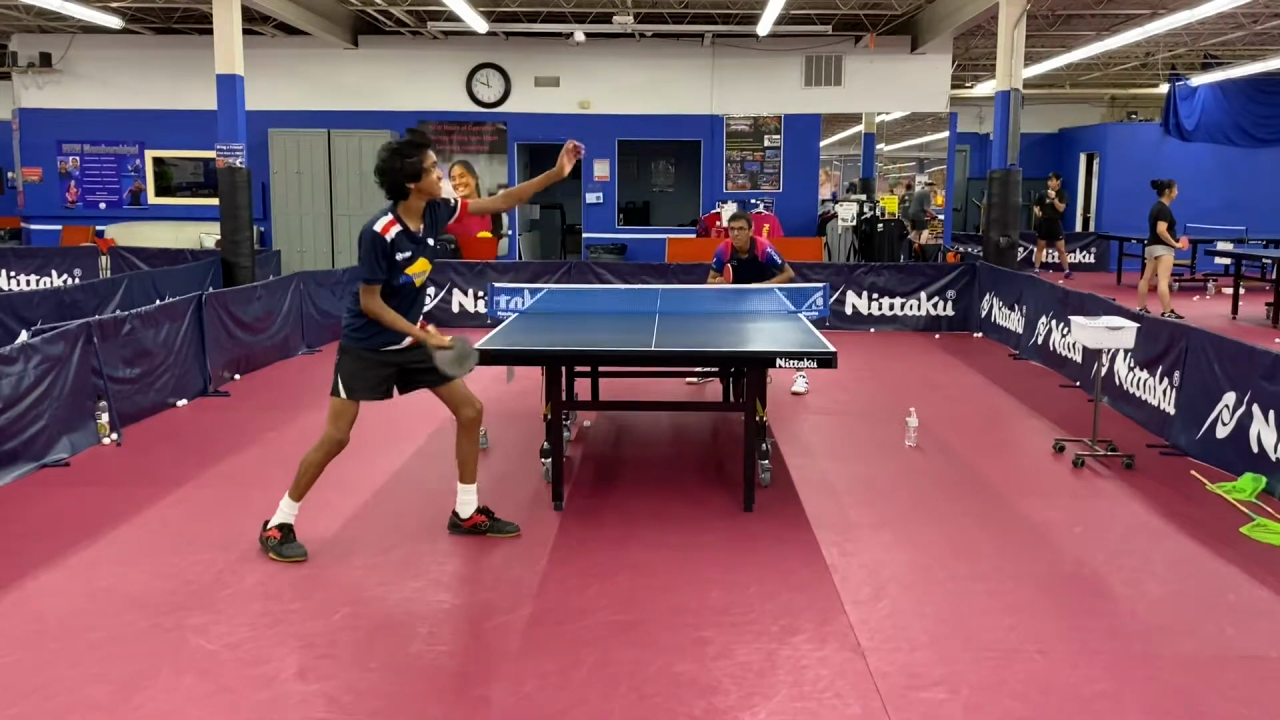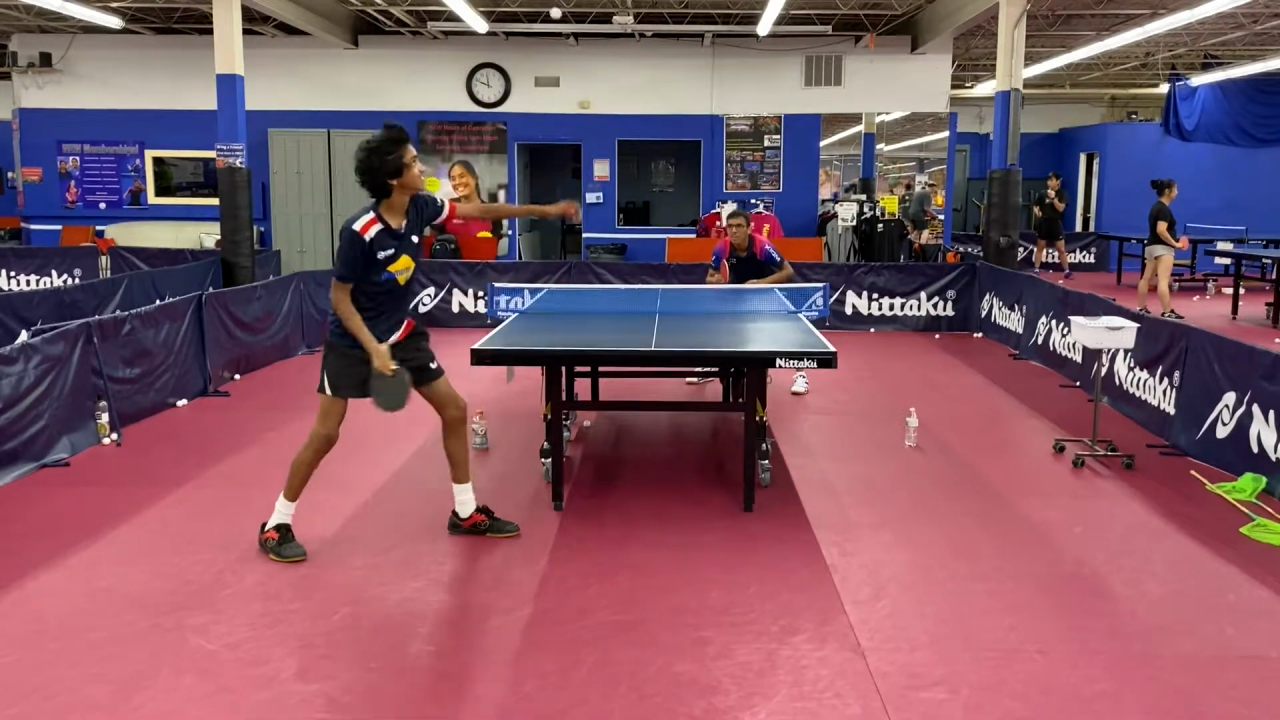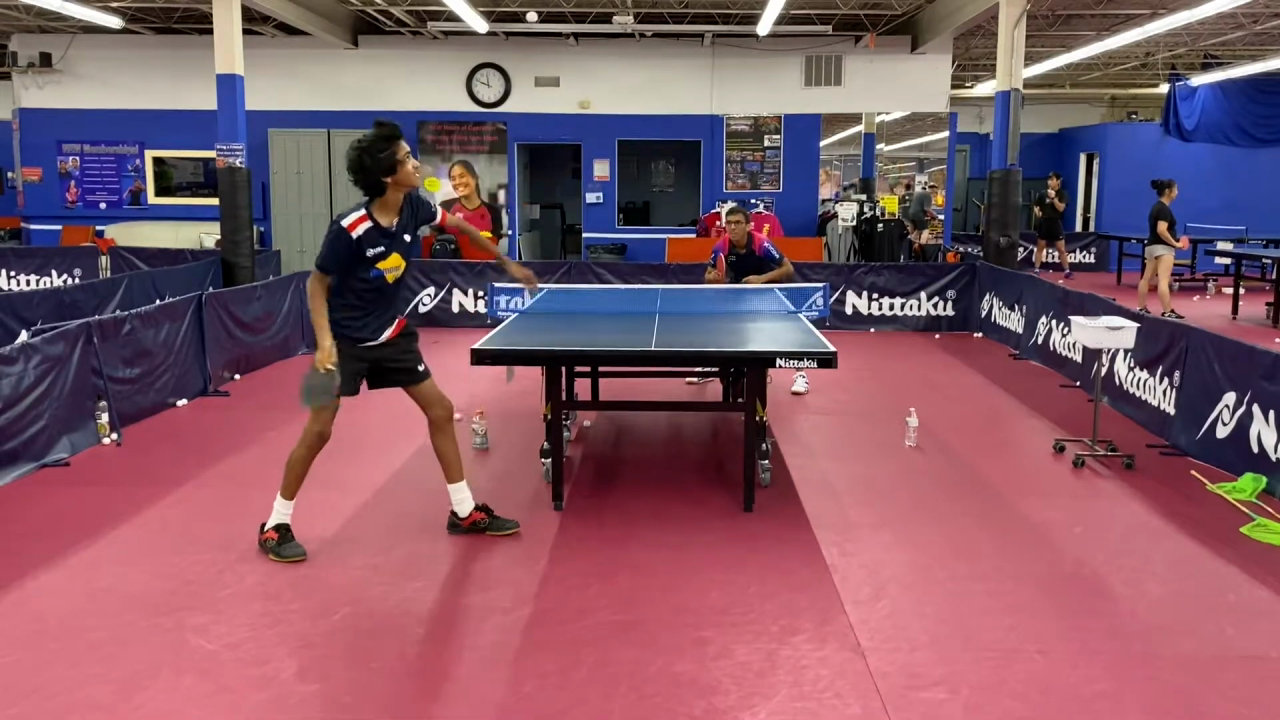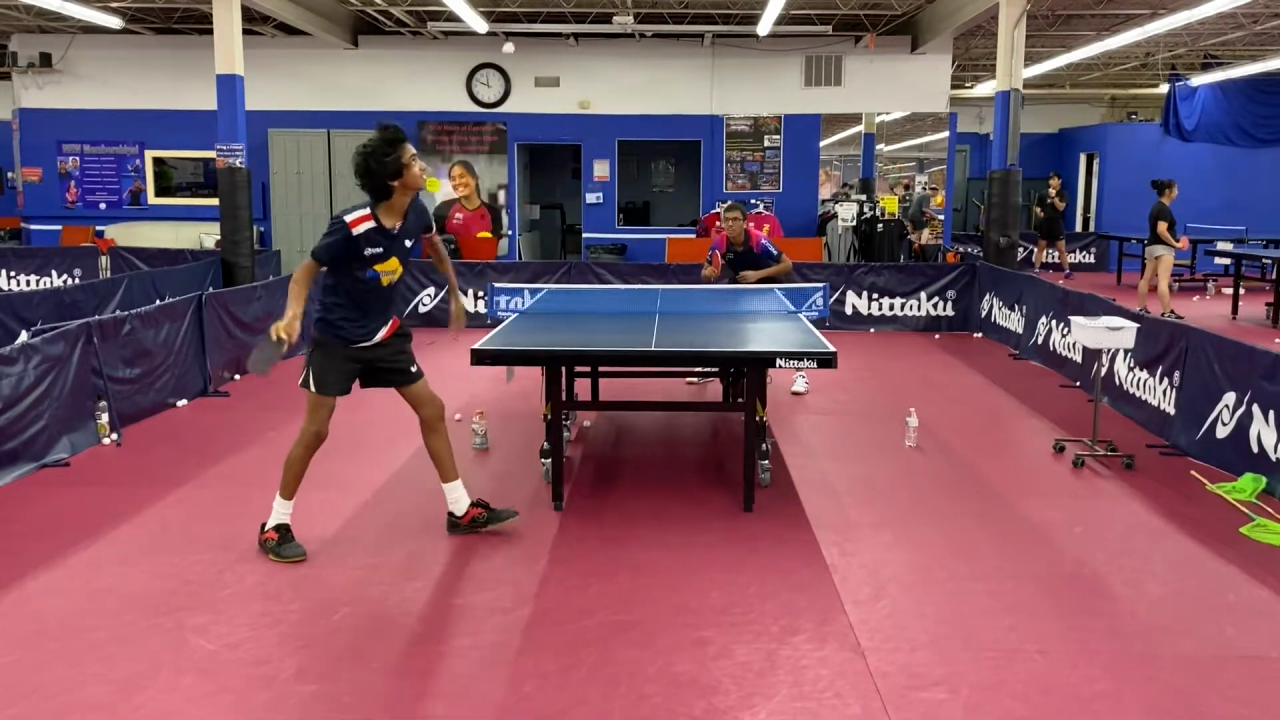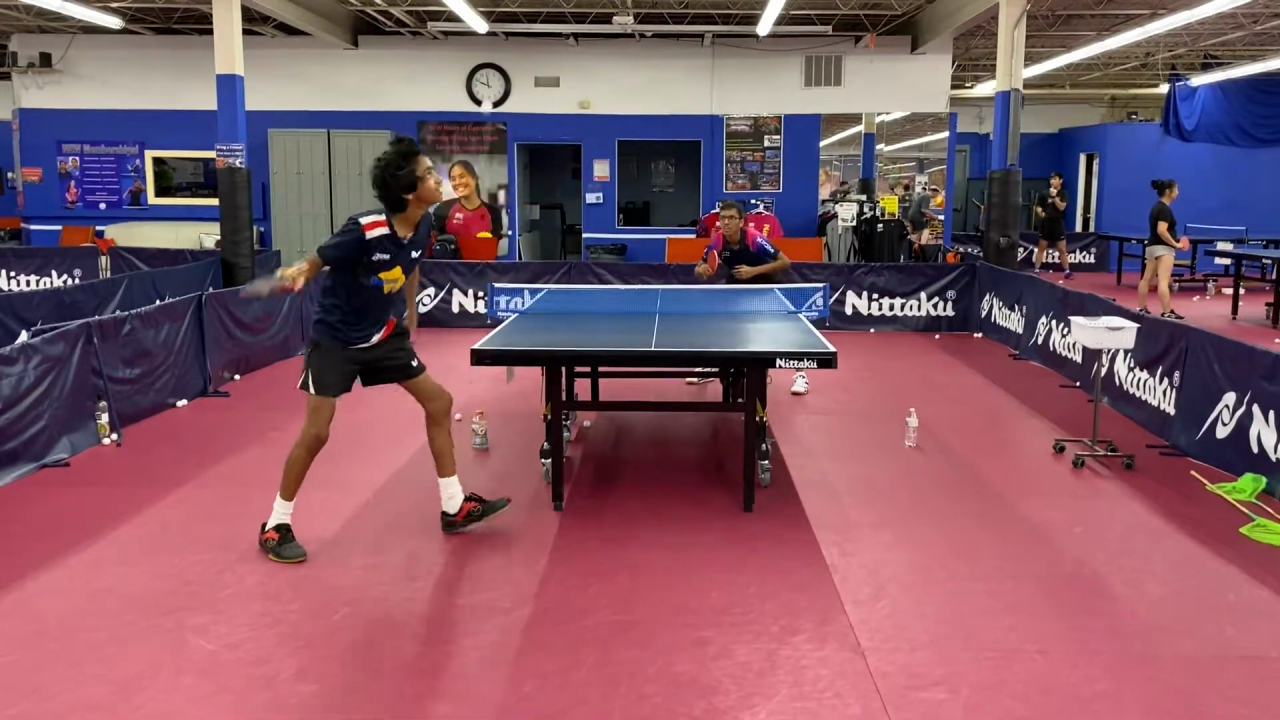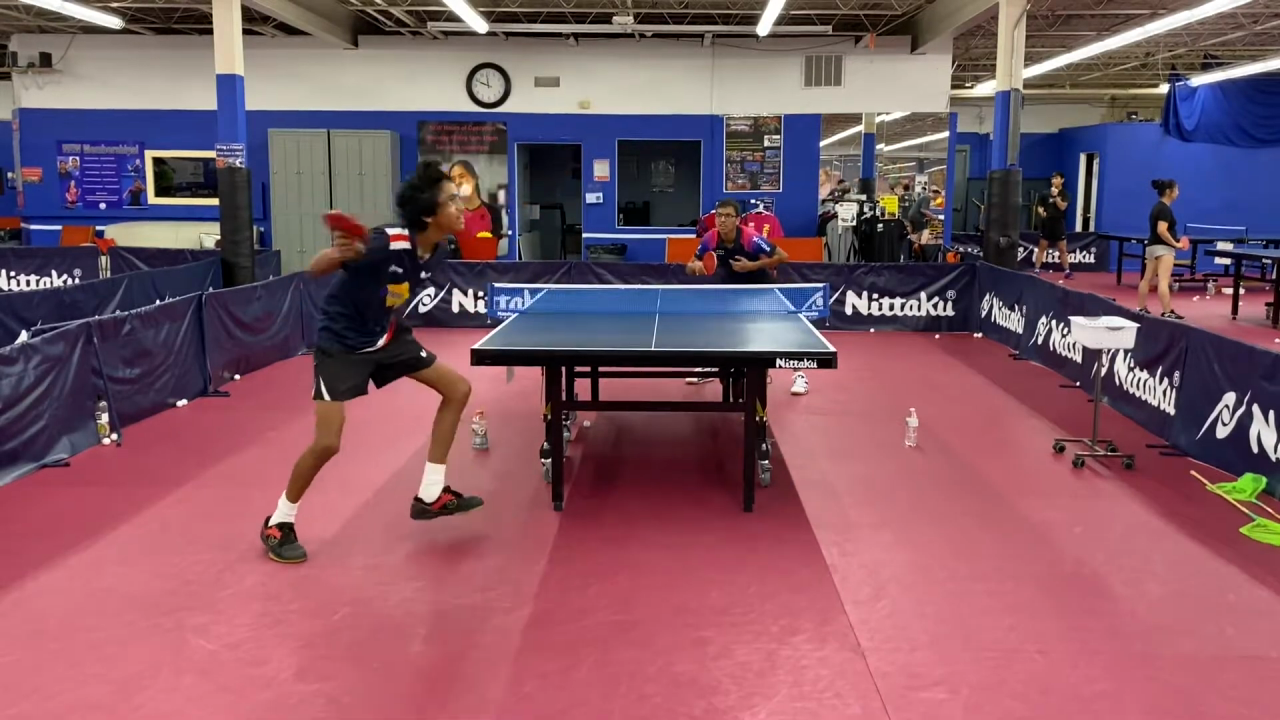
dt=0.1s
person 1, frame 1
left shoulder: (434, 210)
right shoulder: (378, 234)
left elbow: (494, 203)
right elbow: (368, 302)
left wrist: (555, 174)
right wrist: (423, 334)
left hip: (412, 338)
right hip: (366, 344)
left knee: (471, 412)
right knee: (337, 436)
left ankle: (467, 513)
right ankle: (279, 524)
person 1, frame 2
left shoulder: (420, 207)
right shoulder: (358, 232)
left elbow: (479, 211)
right elbow: (340, 297)
left wrist: (544, 210)
right wrist: (371, 348)
left hip: (400, 333)
right hip: (352, 341)
left knee: (455, 411)
right knee: (325, 433)
left ankle: (466, 512)
right ankle: (277, 524)
person 1, frame 3
left shoulder: (415, 207)
right shoulder: (350, 229)
left elbow: (458, 226)
right elbow: (317, 284)
left wrist: (507, 263)
right wrist: (324, 340)
left hip: (392, 332)
right hip: (345, 337)
left knee: (441, 411)
right knee: (318, 432)
left ankle: (465, 512)
right ankle: (275, 525)
person 1, frame 4
left shoulder: (416, 213)
right shoulder: (350, 227)
left elbow: (435, 247)
right elbow: (306, 271)
left wrist: (455, 295)
right wrist: (292, 315)
left hip: (385, 332)
right hip: (335, 338)
left knee: (432, 411)
right knee: (314, 432)
left ankle: (462, 510)
right ankle: (275, 524)
person 1, frame 5
left shoulder: (424, 229)
right shoulder: (362, 229)
right elbow: (314, 264)
left wrist: (408, 312)
right wrist: (298, 272)
left hip: (383, 332)
right hip: (336, 335)
left knee: (439, 403)
right knee: (316, 434)
left ankle: (454, 506)
right ankle: (276, 525)
person 1, frame 6
left shoulder: (439, 247)
right shoulder: (386, 242)
right elbow: (316, 267)
right wrist: (342, 252)
left hip: (384, 335)
right hip: (341, 342)
left knee: (458, 388)
right knee: (327, 442)
left ankle: (431, 494)
right ankle: (279, 523)
person 2, frame 1
left shoulder: (764, 248)
right shoulder: (723, 250)
left elbow: (789, 274)
right elbow: (710, 281)
left wrist: (764, 286)
right wrist: (718, 283)
left ankle: (800, 375)
right ankle: (710, 366)
person 2, frame 2
left shoulder: (762, 246)
right shoulder: (722, 248)
left elbow: (789, 272)
right elbow: (709, 279)
left wrist: (762, 282)
right wrist: (716, 281)
left ankle: (800, 375)
right ankle: (710, 366)
person 2, frame 3
left shoulder: (761, 243)
right shoulder: (721, 246)
left elbow: (789, 269)
right elbow: (707, 276)
left wrist: (761, 279)
right wrist: (713, 277)
right hip: (740, 285)
left ankle: (800, 374)
right ankle: (711, 366)
person 2, frame 4
left shoulder: (759, 240)
right shoulder: (719, 243)
left elbow: (787, 265)
right elbow: (704, 274)
left wrist: (758, 274)
right wrist: (710, 273)
left hip: (768, 285)
right hip: (739, 285)
left ankle: (800, 374)
right ankle: (711, 366)
person 2, frame 5
left shoulder: (755, 239)
right shoulder: (716, 241)
left elbow: (785, 262)
right elbow: (699, 270)
left wrist: (754, 271)
right wrist: (703, 270)
left hip: (766, 285)
right hip: (736, 285)
left ankle: (800, 375)
right ankle: (709, 367)
person 2, frame 6
left shoulder: (751, 238)
right shoulder: (710, 239)
left elbow: (782, 256)
right elbow: (689, 267)
left wrist: (751, 266)
right wrist: (696, 266)
left hip: (759, 284)
right hip: (731, 284)
left ankle: (799, 375)
right ankle: (709, 367)
